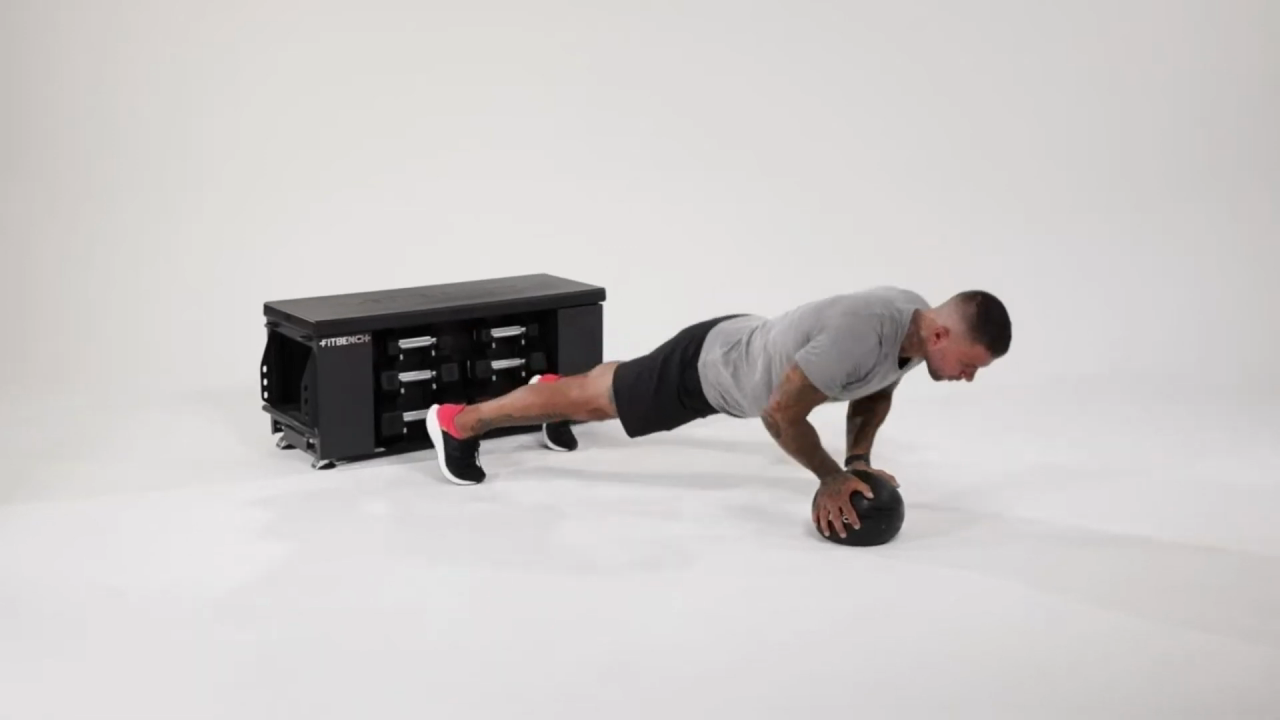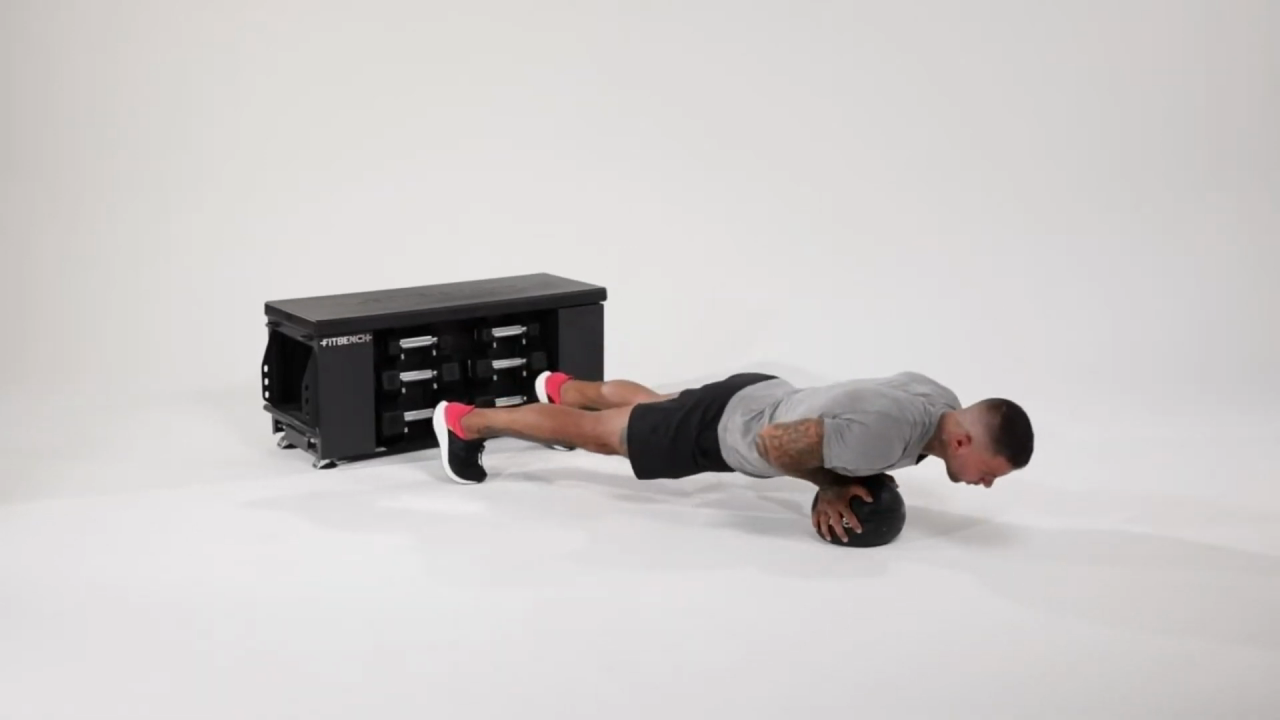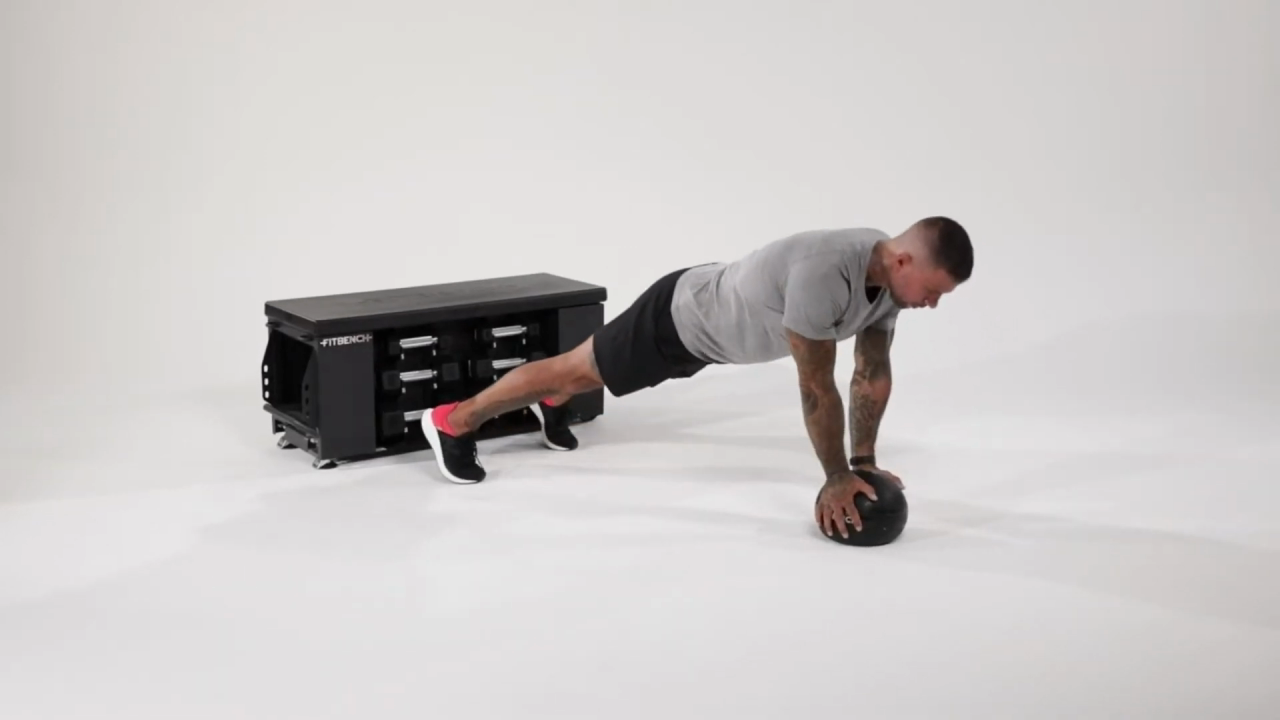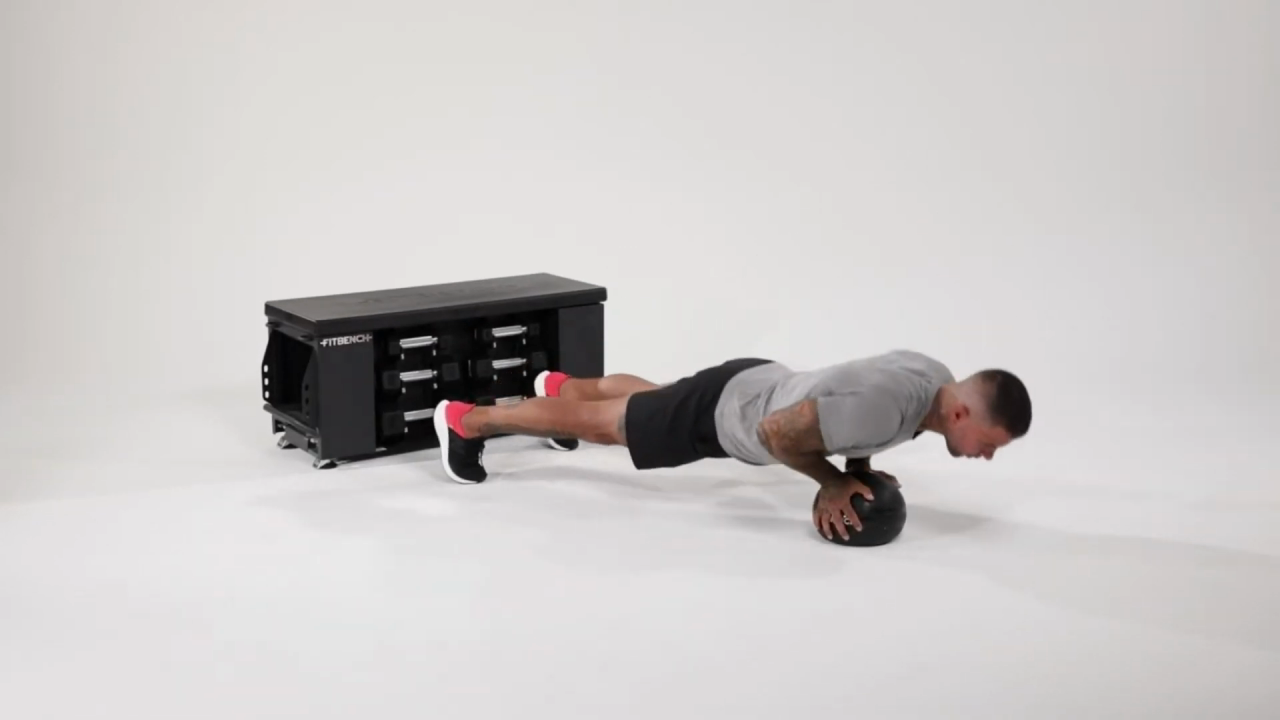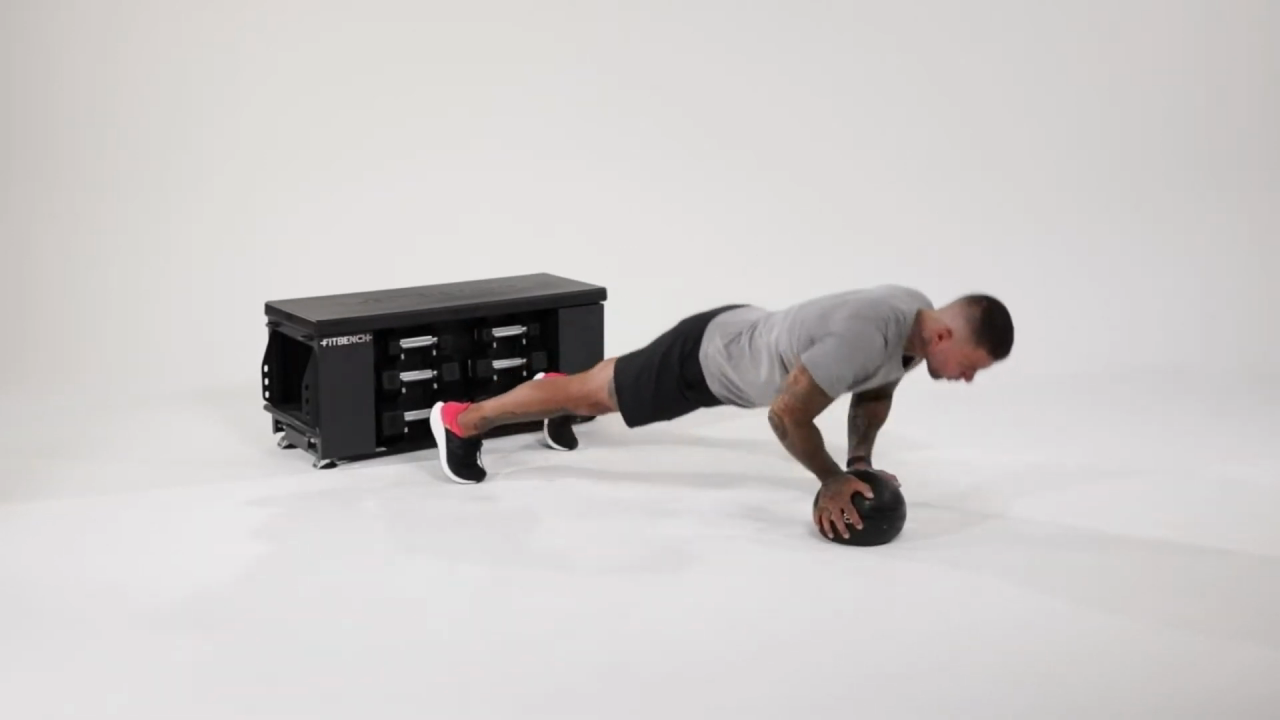
dt=1s
person 1, frame 1
left shoulder: (913, 318)
right shoulder: (861, 338)
left elbow: (875, 388)
right elbow: (779, 415)
left wrist: (858, 460)
right wrist: (831, 478)
left hip: (739, 352)
right hip: (706, 369)
left knee: (623, 383)
right knee: (592, 402)
left ankle: (555, 386)
right ankle: (457, 421)
person 1, frame 2
left shoulder: (941, 403)
right shoulder: (886, 435)
right elbow: (774, 444)
left wrist: (859, 473)
right wrist: (831, 486)
left hip: (759, 397)
right hip: (723, 429)
left knee: (644, 404)
right knee: (598, 434)
left ankle: (561, 387)
right ankle: (463, 421)
person 1, frame 3
left shoulder: (888, 274)
right shoulder: (823, 274)
left elbow: (873, 372)
right elbow: (817, 388)
left wrist: (865, 460)
right wrist: (837, 480)
left hip: (712, 325)
right hip: (680, 316)
left knee: (596, 369)
right knee: (579, 369)
left ankle: (551, 405)
right ankle: (453, 422)
person 1, frame 4
left shoulder: (935, 380)
right shoulder: (884, 412)
right elbow: (775, 431)
left wrist: (860, 464)
right wrist: (832, 482)
left hip: (757, 382)
right hip: (721, 414)
left knee: (644, 396)
right knee: (601, 424)
left ankle: (560, 384)
right ankle: (464, 420)
person 1, frame 5
left shoulder: (917, 324)
right shoulder: (862, 339)
left elbow: (872, 395)
right elbow: (785, 415)
left wrist: (861, 465)
right wrist: (832, 482)
left hip: (738, 349)
right hip: (706, 356)
left knee: (623, 378)
right knee: (594, 394)
left ankle: (553, 382)
right ankle: (461, 422)
